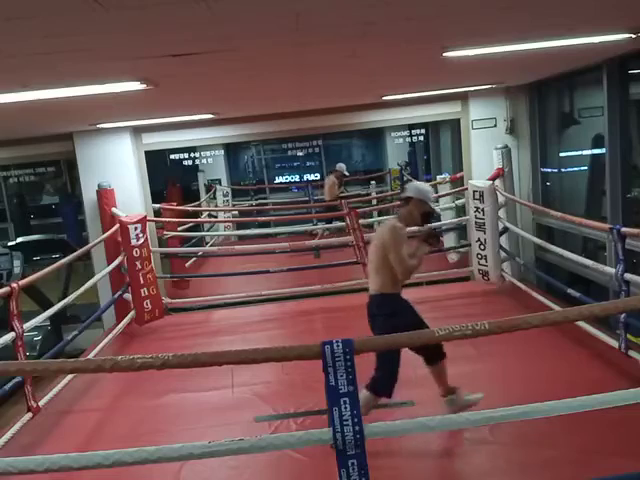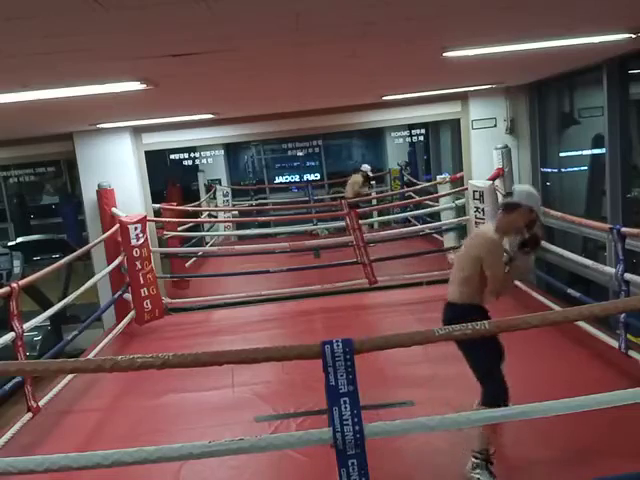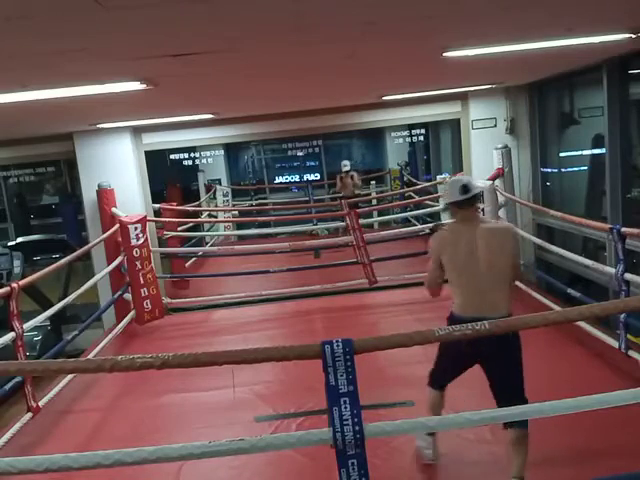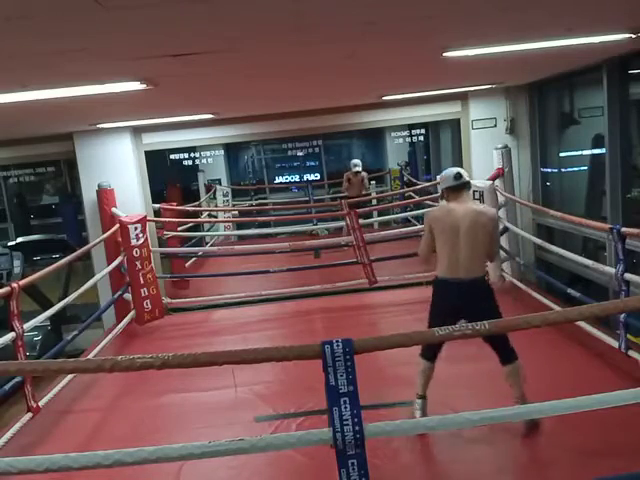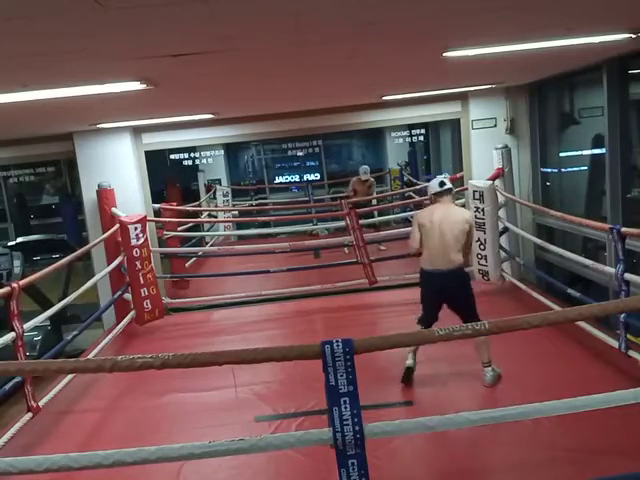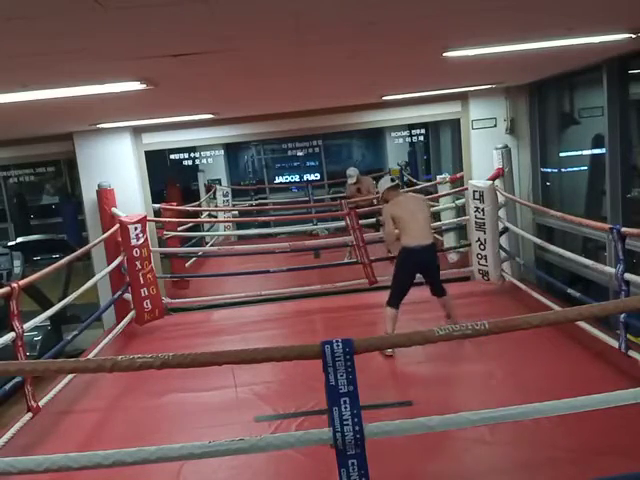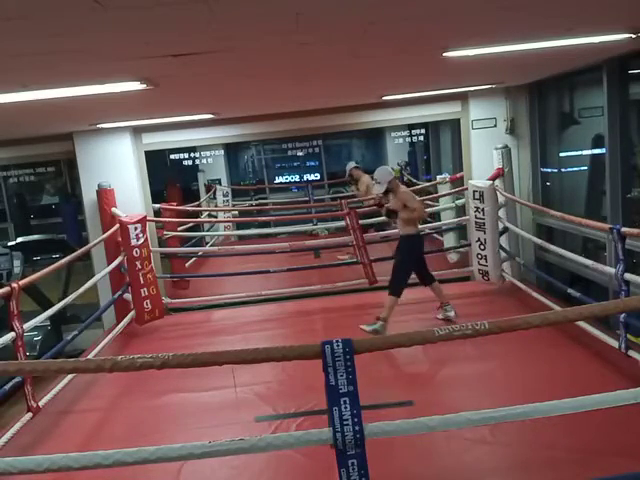
dt=0.7s
person 1, frame 1
left shoulder: (394, 227)
right shoulder: (394, 229)
right elbow: (404, 273)
left wrist: (419, 245)
right wrist: (423, 248)
left hip: (394, 303)
right hip: (385, 307)
left knee: (433, 348)
right knee: (385, 378)
left ankle: (452, 399)
person 1, frame 2
left shoulder: (490, 232)
right shoulder: (492, 241)
right elbow: (496, 290)
left wrist: (515, 258)
right wrist: (522, 258)
left hip: (469, 309)
right hip: (461, 315)
left knee: (495, 355)
right knee: (497, 389)
left ankle: (486, 403)
person 1, frame 3
left shoulder: (441, 240)
right shoulder: (508, 233)
left elbow: (433, 289)
right elbow: (515, 277)
left hip: (461, 327)
right hip: (501, 329)
left knee: (438, 378)
right knee: (513, 404)
left ankle: (428, 441)
person 1, frame 4
left shoulder: (433, 216)
right shoulder: (489, 215)
left elbow: (424, 256)
right elbow: (492, 256)
left hip: (444, 290)
right hip: (477, 289)
left knee: (430, 349)
right knee: (505, 350)
left ankle: (420, 404)
person 1, frame 5
left shoulder: (421, 215)
right shoulder: (466, 216)
left elbow: (414, 248)
right elbow: (467, 251)
left hip: (429, 276)
right hip: (455, 276)
left knee: (426, 320)
right knee: (473, 321)
left ankle: (411, 358)
right ankle: (488, 371)
person 1, frame 6
left shoulder: (388, 208)
right shoulder: (421, 199)
left elbow: (390, 240)
left hip: (409, 254)
right hip: (429, 250)
left knee: (394, 299)
right knee: (438, 288)
right ankle: (452, 323)
person 1, frame 7
left shoulder: (404, 194)
right shoulder: (393, 194)
left elbow: (422, 214)
right elbow: (389, 212)
left wrist: (400, 214)
right wrist: (386, 208)
left hip: (410, 242)
right hip: (410, 241)
left knee: (396, 283)
right knee: (425, 276)
left ankle: (381, 323)
right ankle: (447, 308)
